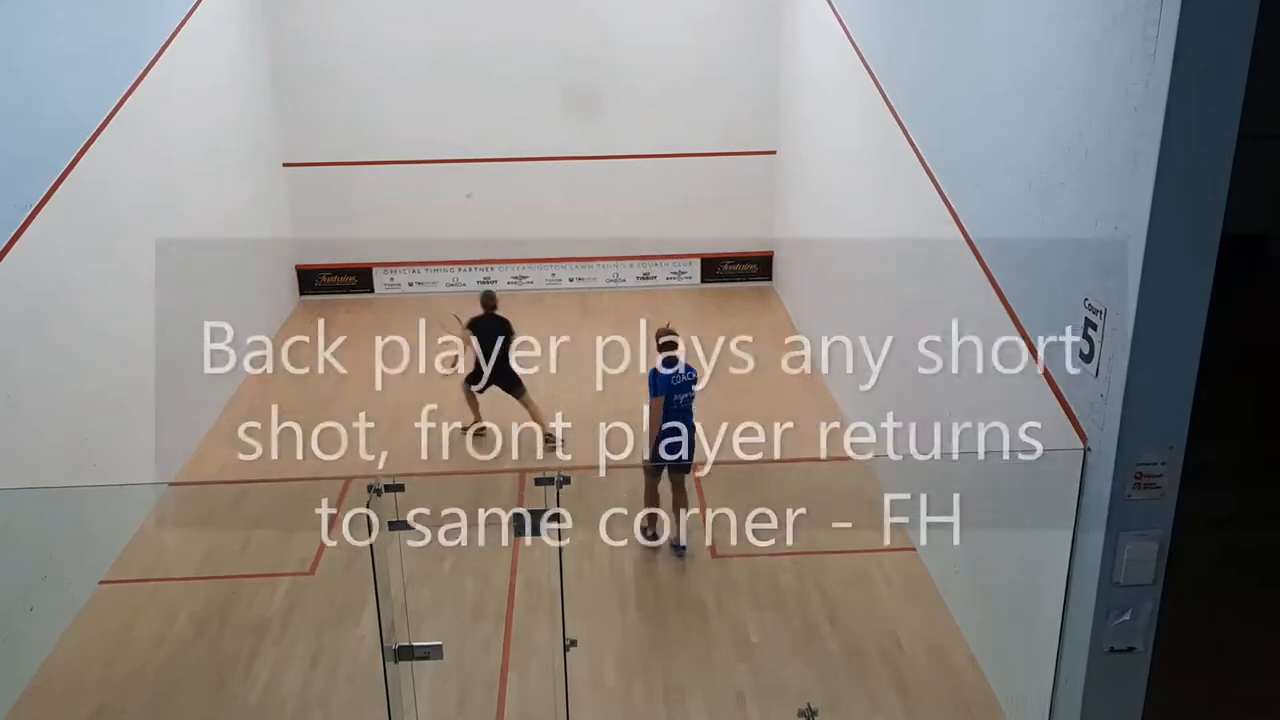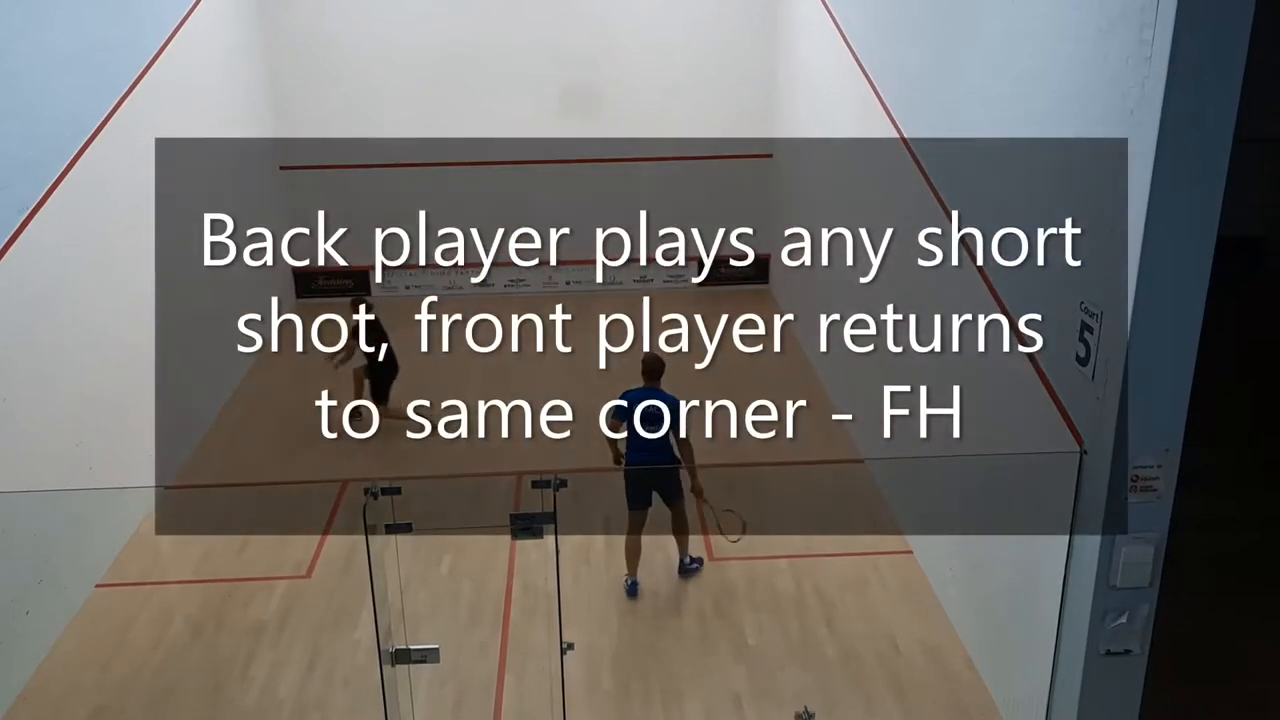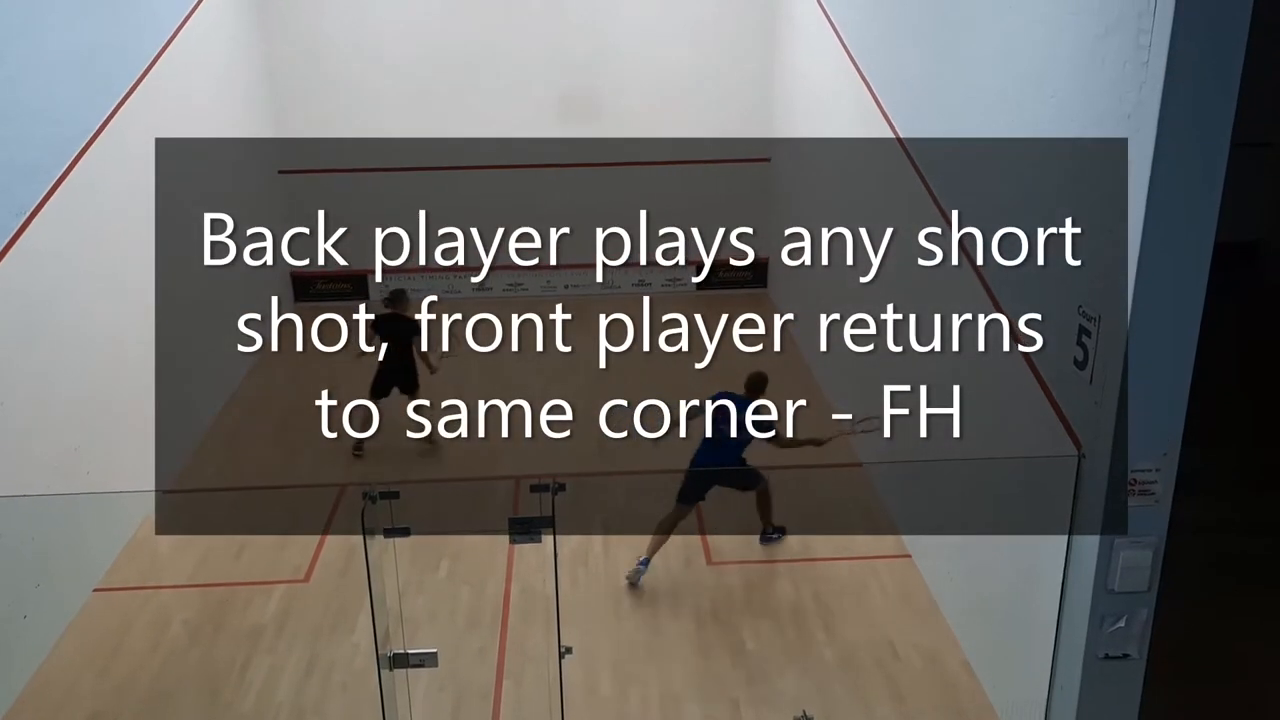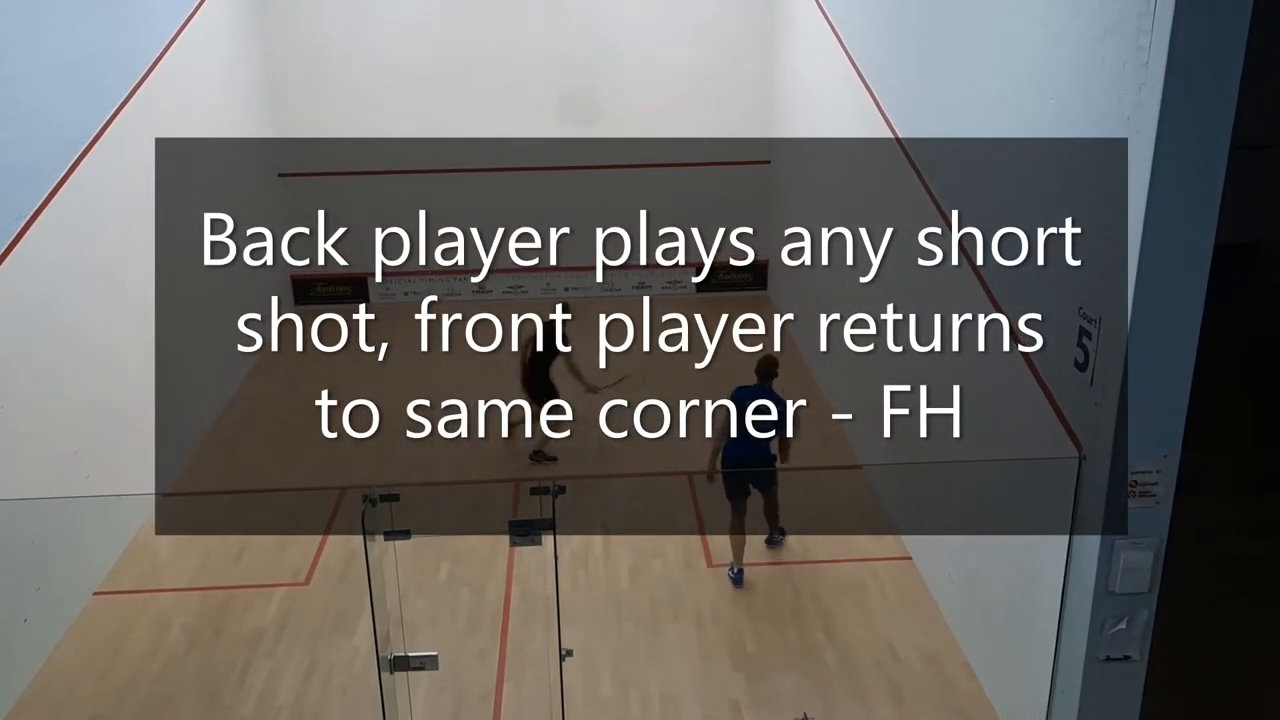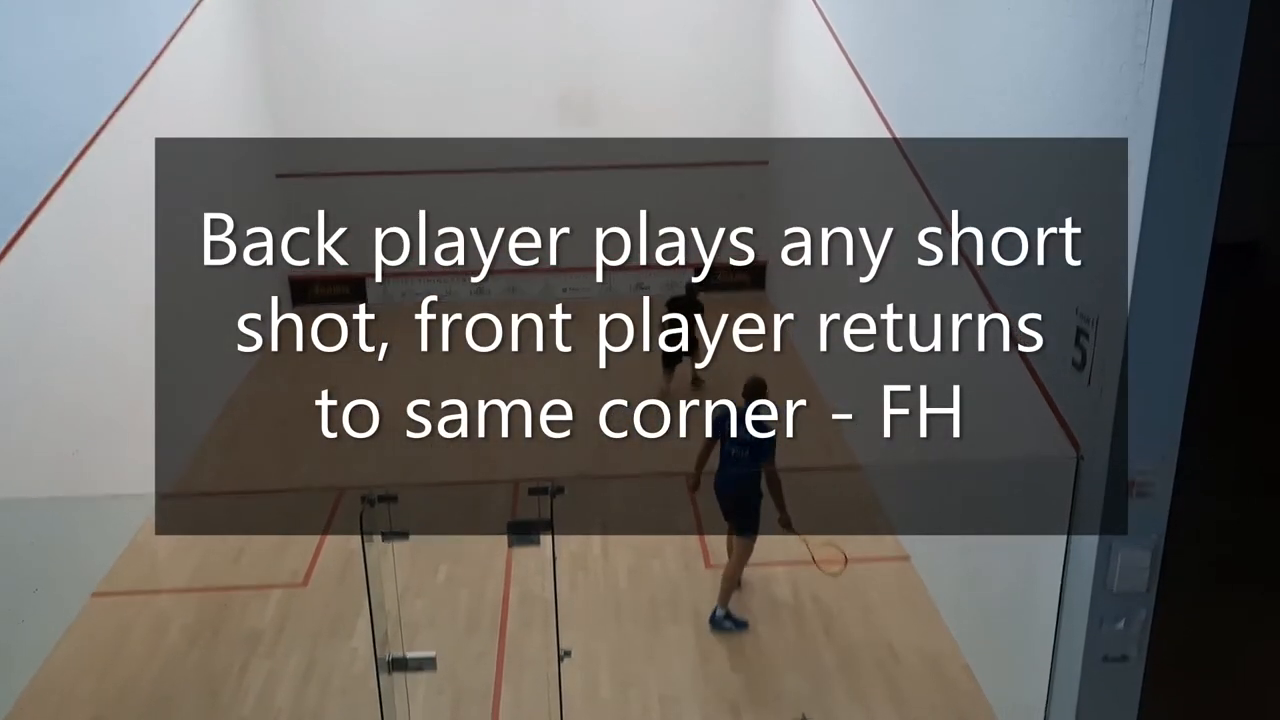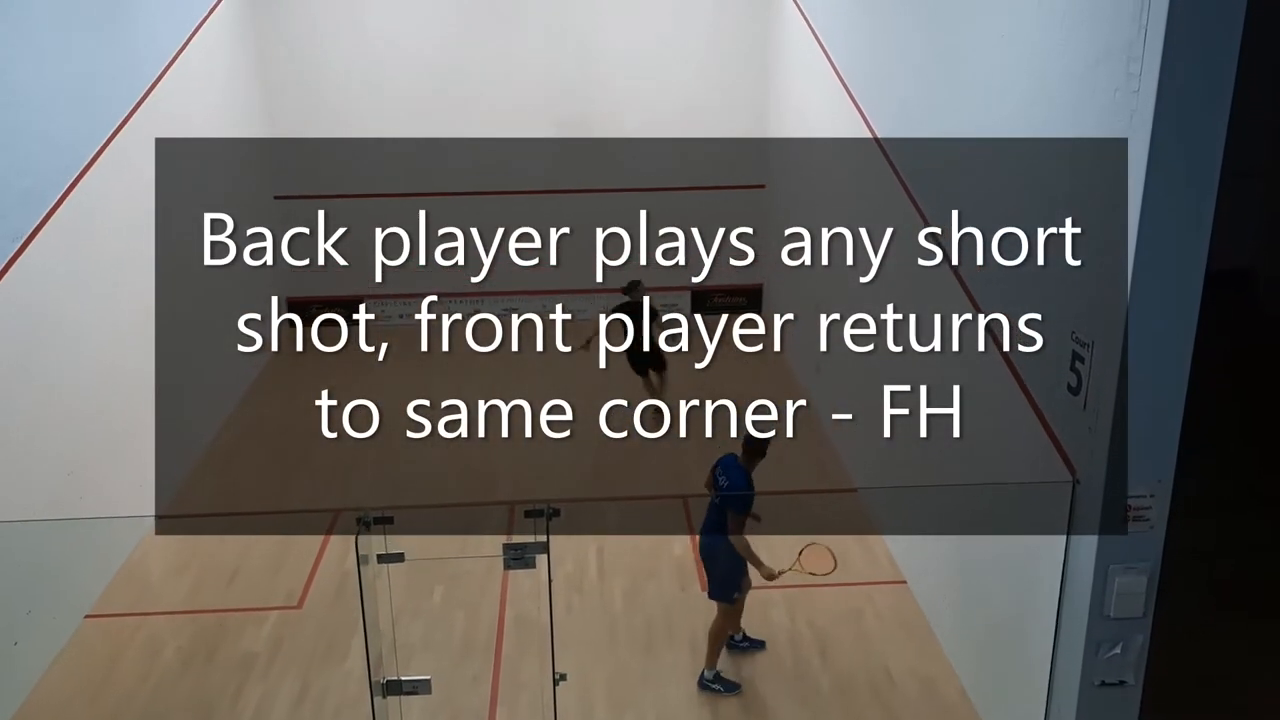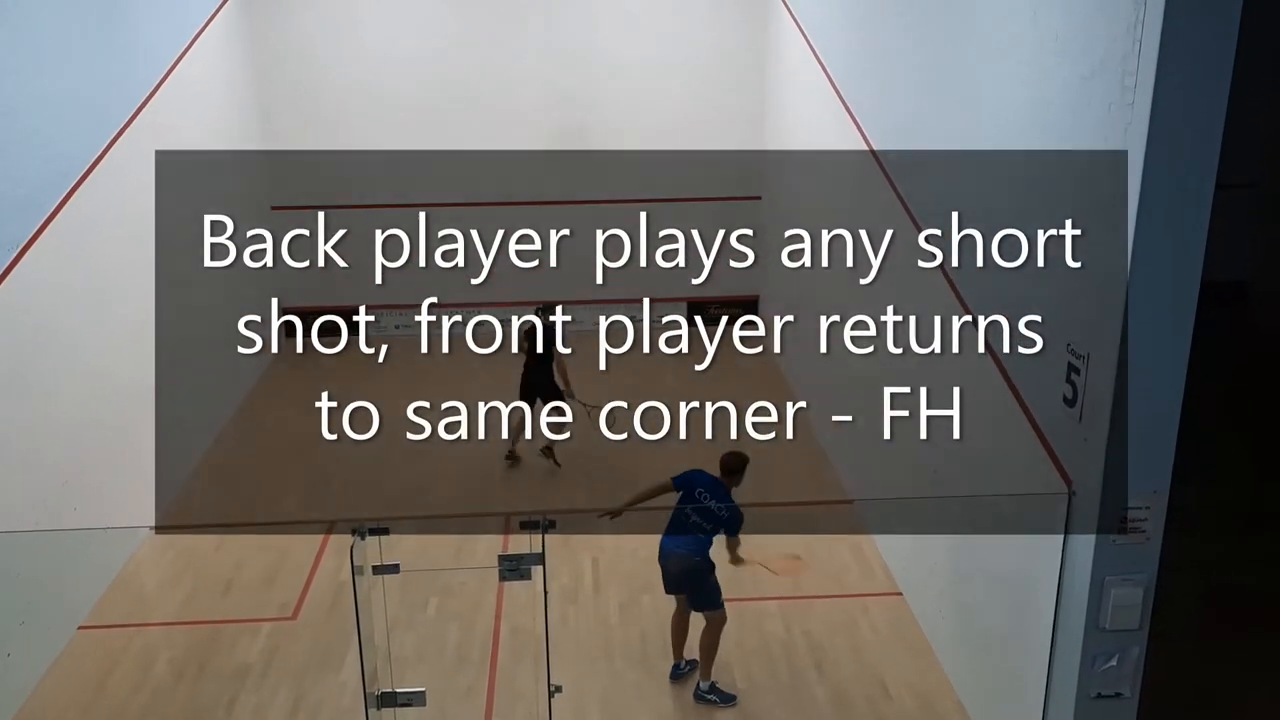
dt=0.7s
person 1, frame 1
left shoulder: (658, 373)
right shoulder: (691, 372)
left elbow: (656, 412)
left wrist: (649, 447)
left hip: (662, 437)
right hip: (685, 436)
left knee: (651, 482)
right knee: (679, 486)
left ankle: (651, 532)
right ankle: (679, 540)
person 1, frame 2
left shoulder: (628, 398)
right shoulder: (673, 404)
left elbow: (611, 430)
right elbow: (683, 443)
left wrist: (615, 452)
right wrist: (694, 479)
left hip: (635, 468)
right hip: (665, 467)
left knee: (635, 525)
right knee: (678, 510)
left ankle: (631, 581)
right ankle: (685, 561)
person 1, frame 3
left shoulder: (725, 399)
right shoulder: (762, 418)
left elbow: (697, 413)
right elbow: (782, 442)
right wrist: (811, 442)
left hip: (702, 463)
right hip: (730, 468)
left knee: (677, 513)
right knee: (763, 485)
left ankle: (644, 560)
right ankle: (768, 531)
person 1, frame 4
left shoulder: (740, 393)
right shoulder: (780, 405)
left elbow: (724, 426)
right elbow: (784, 441)
left wrist: (712, 460)
right wrist: (784, 456)
left hip: (733, 459)
right hip: (760, 460)
left knee: (738, 512)
right knee: (770, 493)
left ankle: (737, 568)
right ankle: (774, 534)
person 1, frame 5
left shoulder: (724, 417)
right shoulder: (764, 433)
left elbow: (705, 450)
right elbow: (770, 477)
left wrist: (696, 476)
right wrist: (783, 513)
left hip: (722, 486)
right hip: (745, 493)
left knee: (735, 532)
right knee: (742, 551)
left ankle: (732, 577)
right ankle: (720, 613)
person 1, frame 6
left shoulder: (727, 461)
right shoulder: (742, 486)
left elbow: (709, 485)
right elbow: (734, 535)
right wrist: (760, 566)
left hip: (712, 538)
right hip: (719, 546)
left knee: (742, 586)
right knee: (727, 611)
left ankle: (736, 637)
right ankle: (709, 676)
person 1, frame 7
left shoulder: (696, 478)
right shoulder: (733, 513)
left elbow: (656, 490)
right elbow: (733, 548)
left wrist: (621, 508)
right wrist: (736, 558)
left hip: (667, 551)
right hip: (693, 562)
left knee: (683, 607)
right knee: (716, 620)
left ankle: (679, 665)
right ankle: (704, 687)
